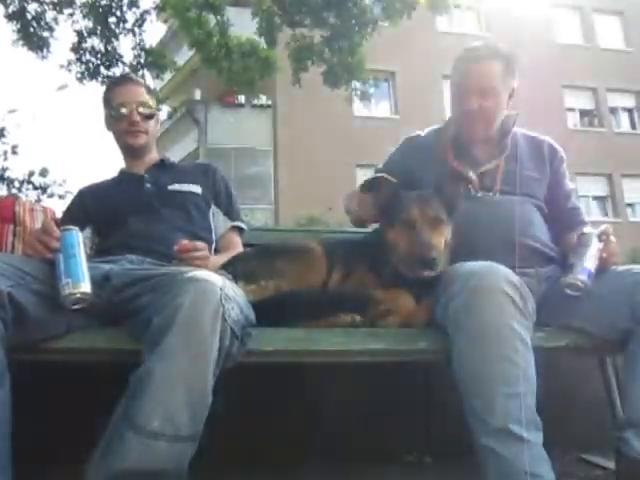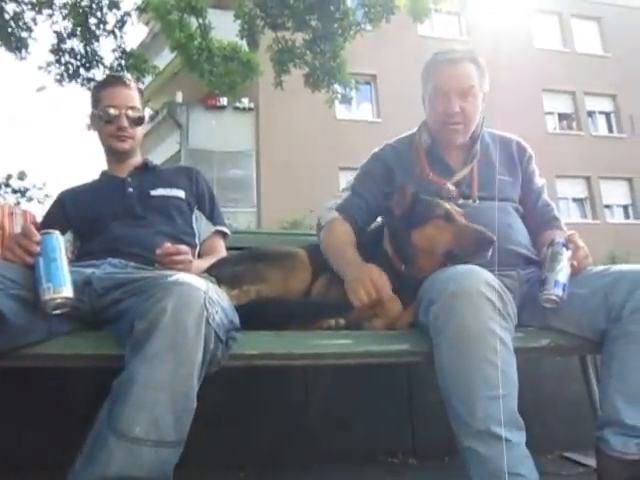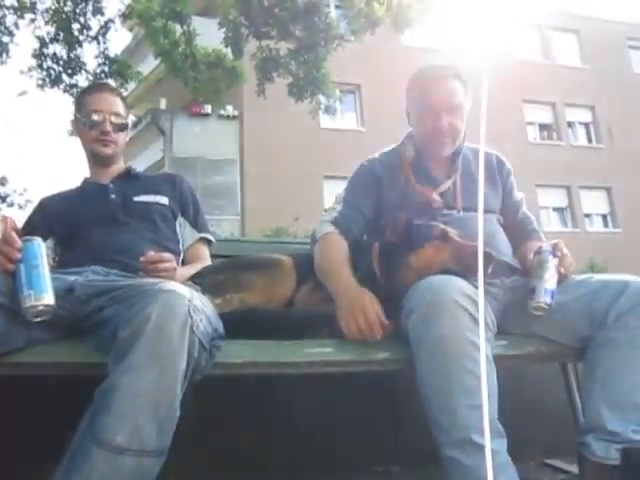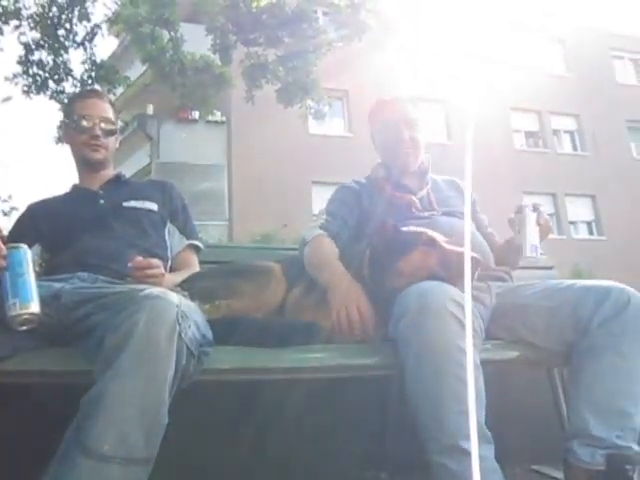
dt=0.7s
person 1, frame 1
left shoulder: (543, 152)
right shoulder: (420, 149)
left elbow: (569, 227)
right elbow: (361, 201)
right wrist: (361, 203)
left hip: (553, 281)
right hip: (470, 279)
right knee: (489, 286)
person 1, frame 2
left shoulder: (512, 150)
right shoulder: (394, 158)
left elbow: (544, 222)
right elbow: (337, 219)
left wrist: (563, 246)
right wrist: (353, 267)
left hip: (533, 281)
right hip: (452, 283)
right knee: (469, 289)
person 1, frame 3
left shoulder: (493, 165)
right shoulder: (378, 172)
left elbow: (524, 234)
right elbow: (331, 233)
right wrist: (346, 289)
left hip: (513, 289)
right hip: (439, 292)
right knee: (446, 300)
person 1, frame 4
left shoulder: (454, 188)
right shoulder: (357, 194)
right elbow: (318, 243)
left wrist: (520, 240)
right wrist: (339, 279)
left hip: (493, 291)
right hip: (424, 296)
right knee: (435, 304)
person 2, frame 1
left shoulder: (203, 176)
right shoulder: (93, 195)
left elbow: (236, 252)
right elbow: (56, 248)
left wrist: (210, 263)
right wrist: (38, 244)
left hip: (169, 280)
right hip: (90, 279)
left knee: (203, 292)
person 2, frame 2
left shoulder: (186, 180)
right shoulder: (74, 198)
left elbow: (219, 256)
right elbow: (40, 249)
left wrist: (194, 266)
left hip: (152, 283)
right hip: (72, 282)
left knee: (186, 295)
person 2, frame 3
left shoulder: (170, 186)
right shoulder: (55, 205)
left elbow: (203, 264)
left wrist: (178, 274)
left hip: (137, 292)
right hip: (55, 290)
left knee: (171, 303)
person 2, frame 4
left shoulder: (159, 194)
right shoulder: (43, 211)
left elbow: (192, 271)
left wrist: (166, 281)
left hip: (125, 299)
right hip: (45, 296)
left knee: (159, 309)
